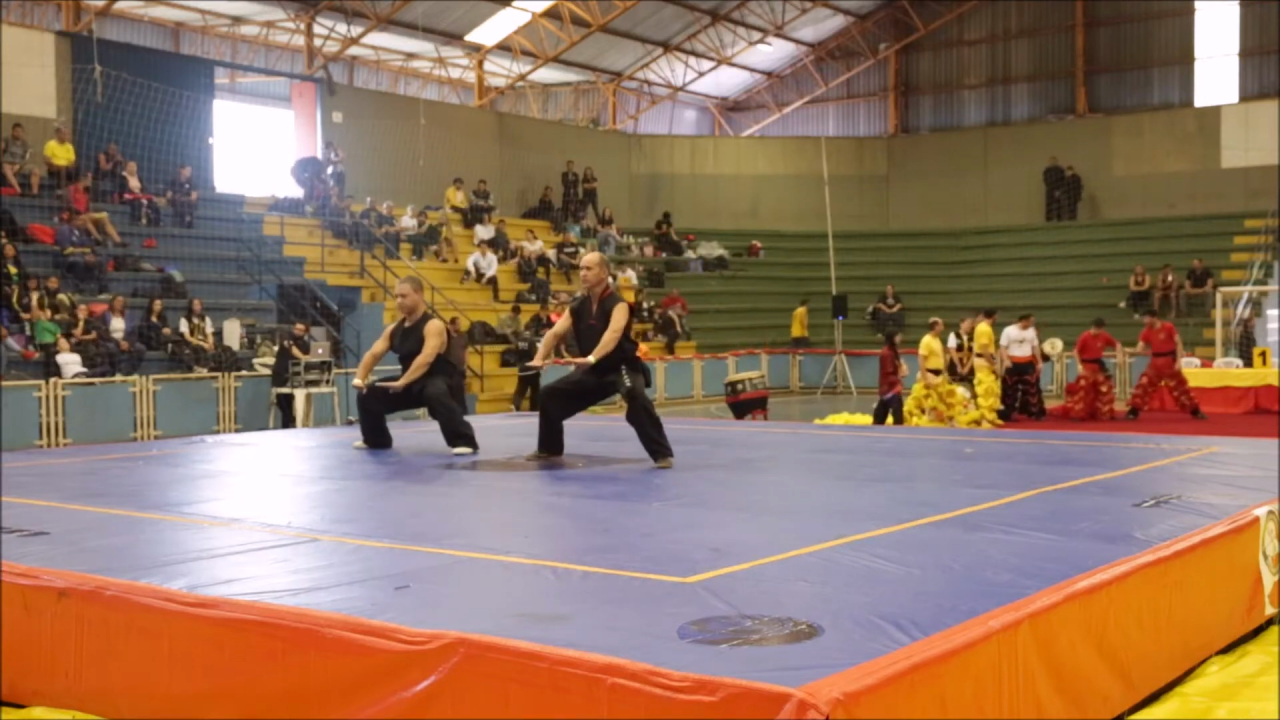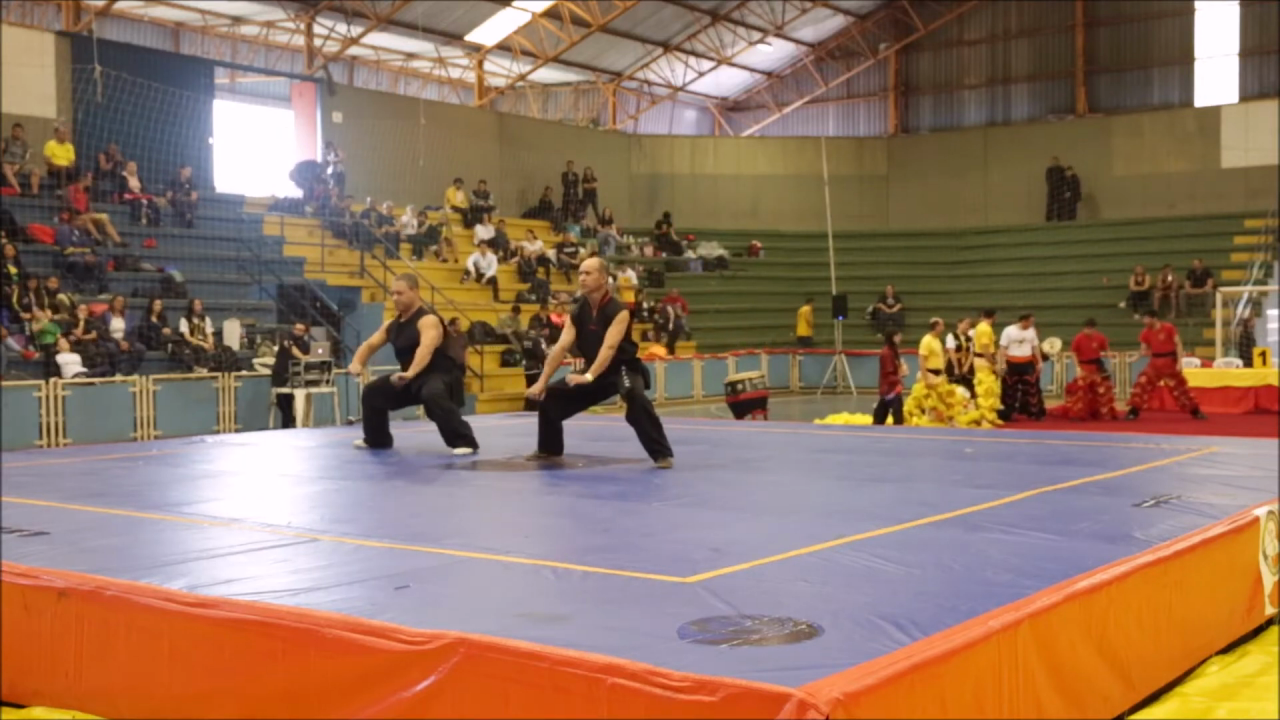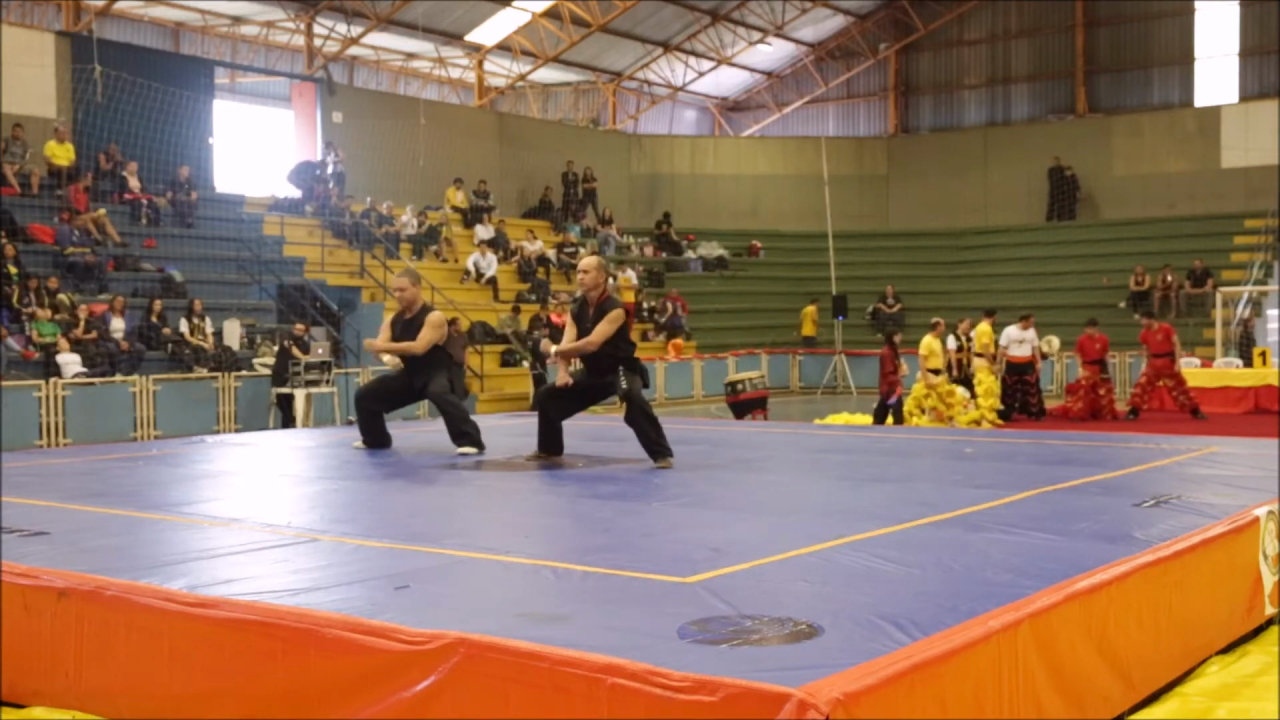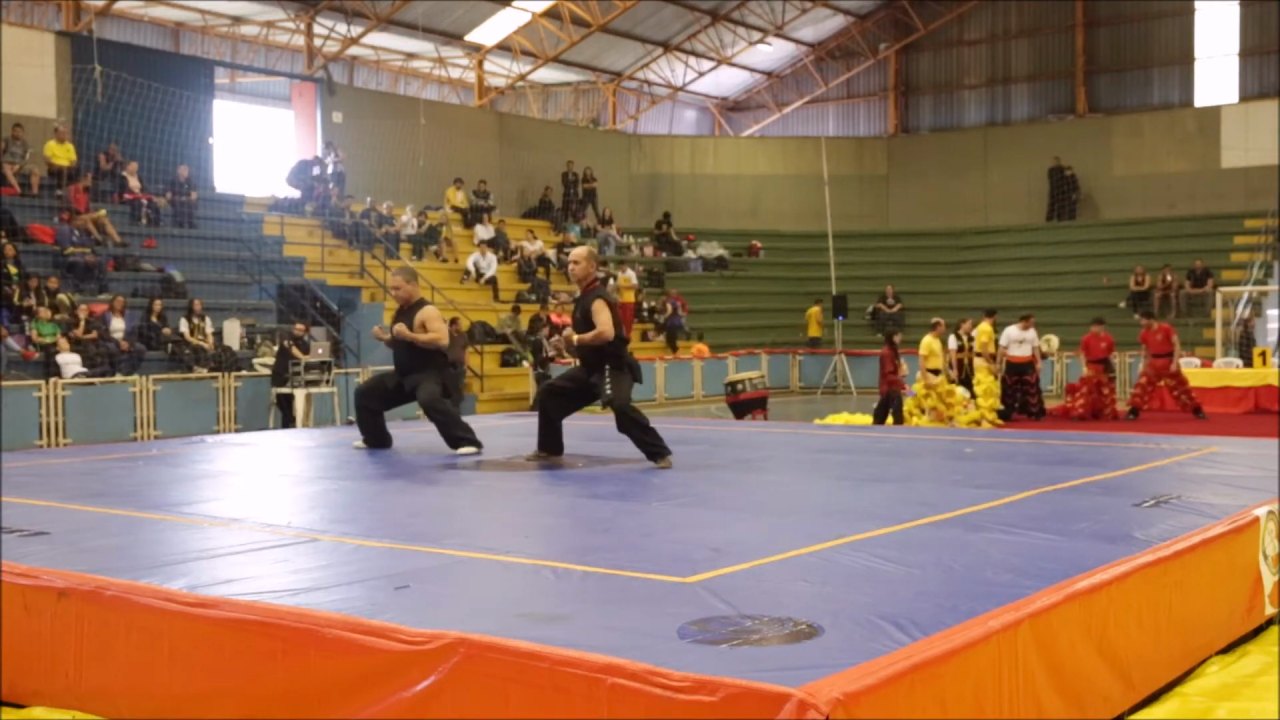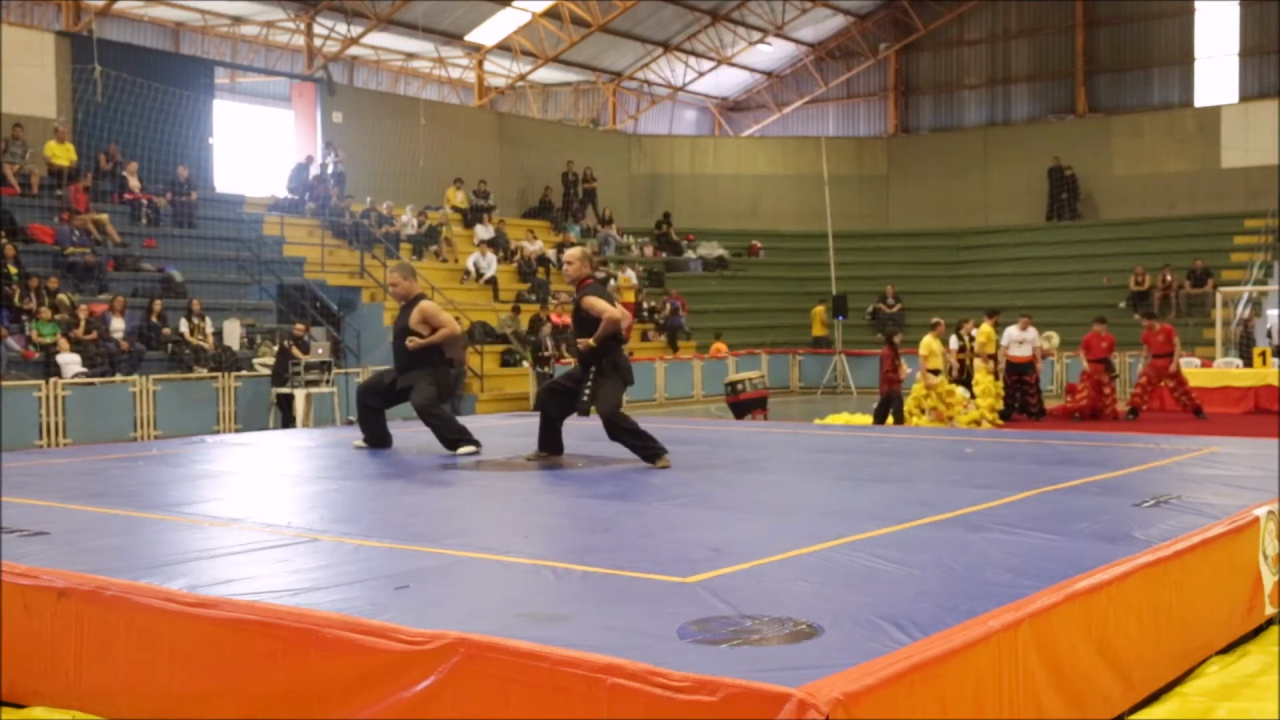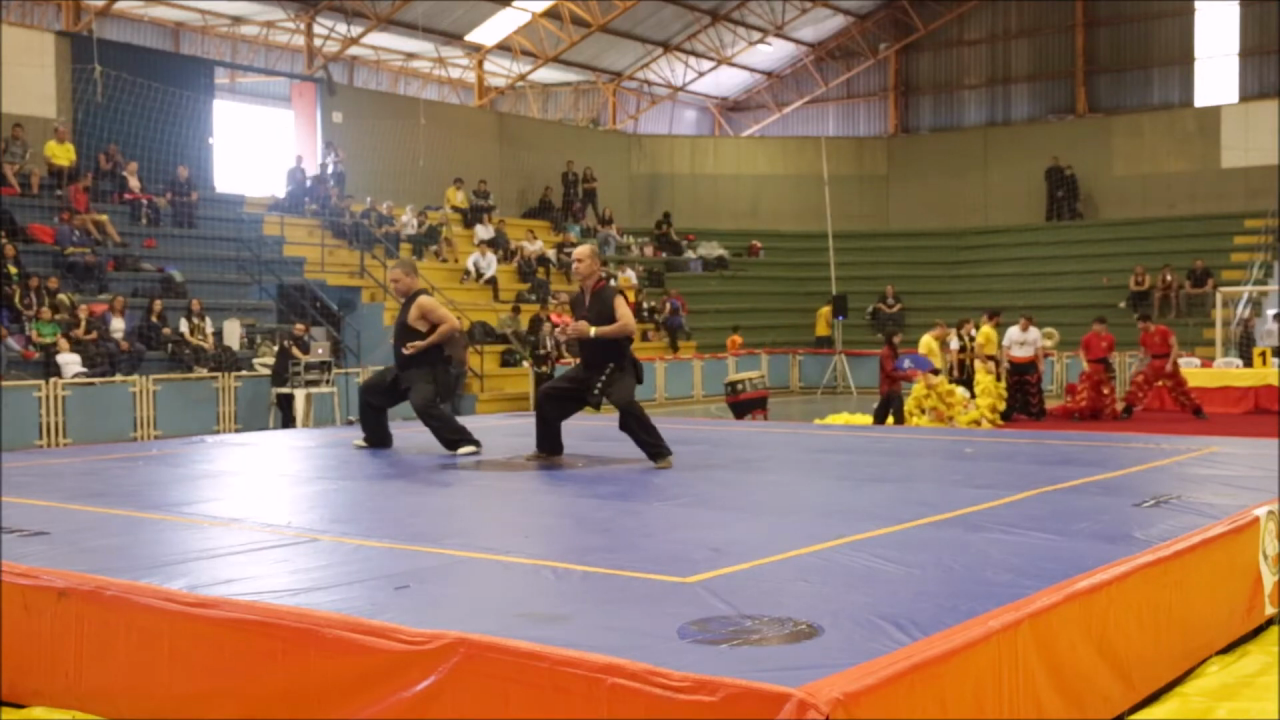
dt=0.2s
person 1, frame 1
left shoulder: (618, 305)
right shoulder: (577, 307)
left elbow: (613, 334)
right elbow: (555, 332)
left wrist: (591, 358)
right wrist: (539, 358)
left hip: (622, 367)
right hip: (593, 371)
left knee: (636, 398)
right knee: (549, 395)
left ankle: (662, 454)
right ankle: (549, 448)
person 1, frame 2
left shoulder: (618, 311)
right shoulder: (577, 313)
left elbow: (609, 347)
right elbow: (561, 347)
left wrist: (588, 377)
right wrist: (542, 381)
left hip: (622, 369)
right hip: (591, 373)
left knee: (636, 398)
right knee: (550, 397)
left ankle: (662, 454)
right ankle: (549, 448)
person 1, frame 3
left shoulder: (614, 309)
right shoulder: (576, 310)
left elbow: (592, 343)
right elbow: (567, 345)
left wrist: (553, 350)
right wrist: (562, 371)
left hip: (621, 370)
right hip: (592, 372)
left knee: (634, 400)
right knee: (547, 395)
left ankle: (661, 454)
right ankle: (549, 449)
person 1, frame 4
left shoulder: (597, 298)
right shoulder: (583, 298)
left elbow: (606, 334)
left wrist: (577, 339)
right wrist: (569, 339)
left hip: (613, 367)
right hip: (589, 367)
left knee: (619, 405)
right knee: (548, 393)
left ankle: (659, 453)
right ankle: (550, 448)
person 1, frame 5
left shoulder: (586, 296)
right shoulder: (593, 291)
left elbow: (614, 317)
right elbow: (625, 316)
left wrist: (594, 341)
right wrist: (596, 339)
left hip: (607, 366)
right hip: (592, 366)
left knee: (608, 412)
right knee: (549, 393)
left ankle: (655, 453)
right ankle: (549, 448)
person 1, frame 6
left shoulder: (611, 295)
right shoulder: (576, 300)
left elbow: (629, 327)
left wrist: (592, 332)
right wrist: (569, 332)
left hip: (616, 365)
right hip: (588, 366)
left knee: (625, 403)
right knee: (547, 395)
left ankle: (660, 453)
right ankle: (548, 449)
person 2, frame 1
left shoulder: (433, 326)
right shoulder: (394, 329)
left elbow: (426, 359)
right elbow: (373, 354)
left wrist: (401, 383)
right wrist: (359, 379)
left hip: (439, 381)
right hip: (410, 384)
left knee: (436, 395)
right knee: (367, 395)
left ankle: (464, 441)
right ankle: (376, 439)
person 2, frame 2
left shoulder: (428, 320)
right shoulder: (391, 324)
left elbow: (426, 349)
right elbow: (369, 345)
left wrist: (410, 373)
right wrist: (357, 363)
left hip: (439, 376)
right hip: (410, 379)
left knee: (433, 395)
right knee: (372, 393)
left ankle: (464, 442)
right ankle: (376, 439)
person 2, frame 3
left shoulder: (434, 317)
right shoulder: (393, 320)
left elbow: (419, 348)
right elbow: (380, 344)
left wrist: (384, 346)
right wrist: (388, 355)
left hip: (436, 373)
right hip: (407, 375)
left knee: (440, 394)
right knee: (366, 394)
left ankle: (470, 441)
right ankle: (375, 440)
person 2, frame 4
left shoulder: (428, 312)
right shoulder: (399, 312)
left elbow: (442, 341)
left wrist: (410, 336)
right wrist: (385, 337)
left hip: (429, 373)
right hip: (402, 374)
left knee: (429, 399)
right knee: (364, 393)
left ankle: (467, 442)
right ankle: (376, 439)
person 2, frame 5
left shoulder: (424, 307)
right shoulder: (407, 307)
left elbow: (454, 330)
left wrist: (423, 343)
right wrist: (401, 342)
left hip: (427, 371)
right hip: (403, 372)
left knee: (424, 404)
right knee: (366, 391)
left ankle: (465, 442)
right ankle: (376, 438)
person 2, frame 6
left shoulder: (424, 301)
right shoulder: (409, 302)
left elbow: (453, 325)
left wrist: (425, 344)
right wrist: (400, 341)
left hip: (426, 370)
right hip: (404, 369)
left knee: (423, 404)
right knee: (369, 390)
left ankle: (465, 442)
right ankle: (376, 438)
